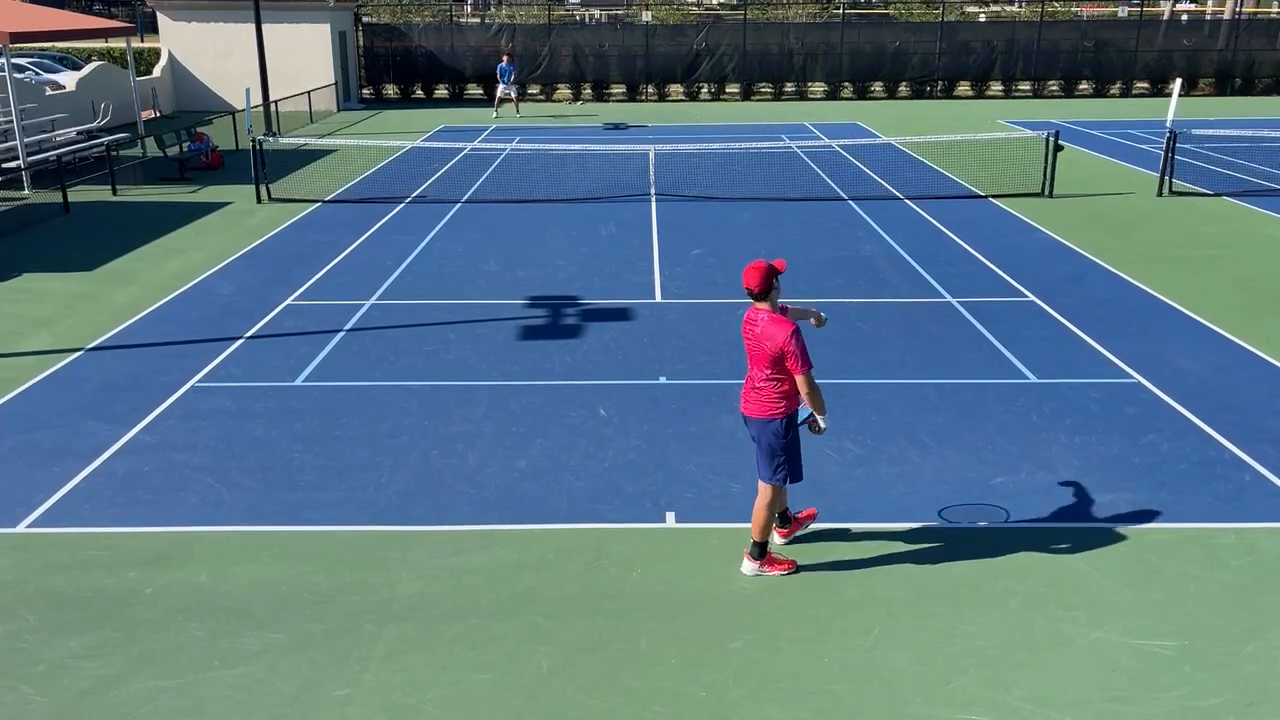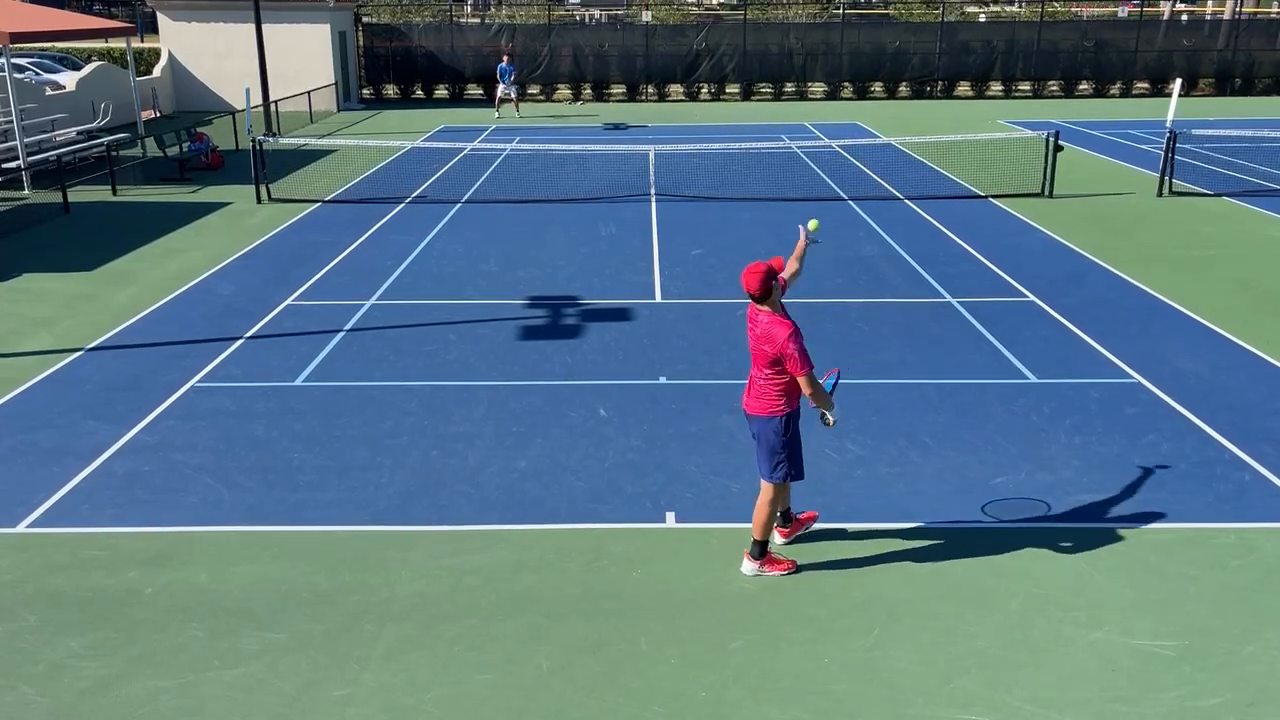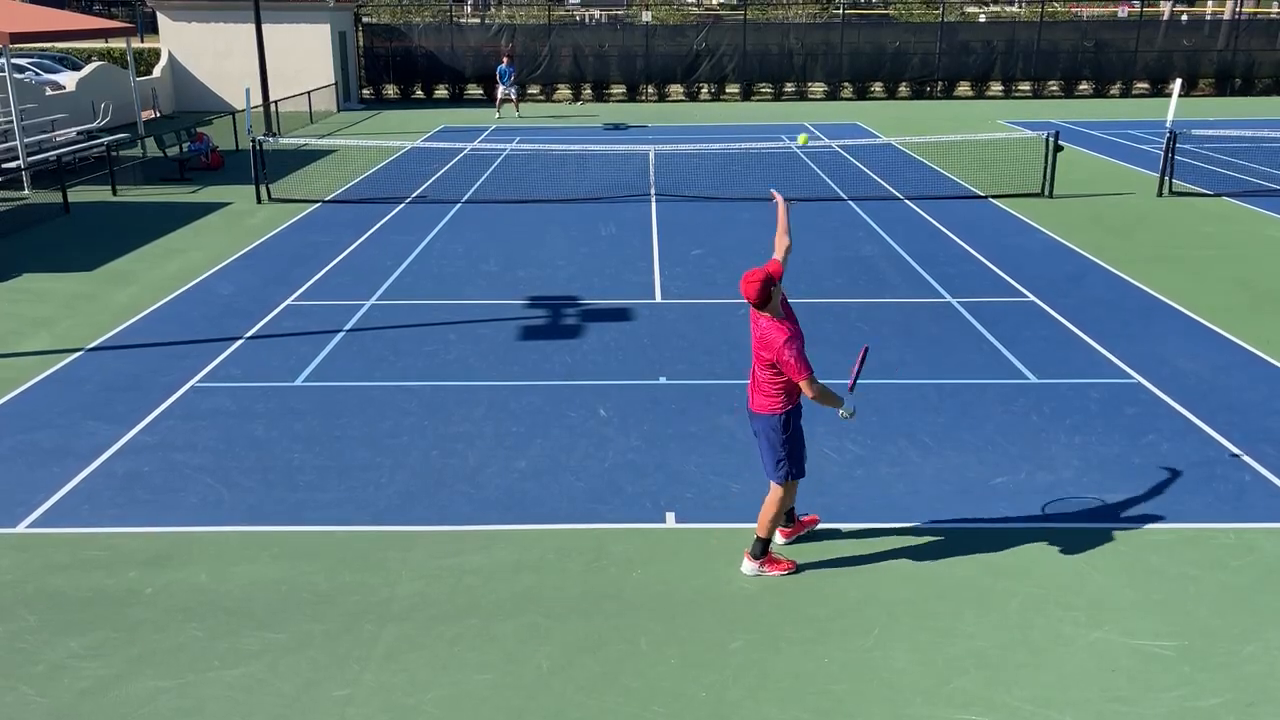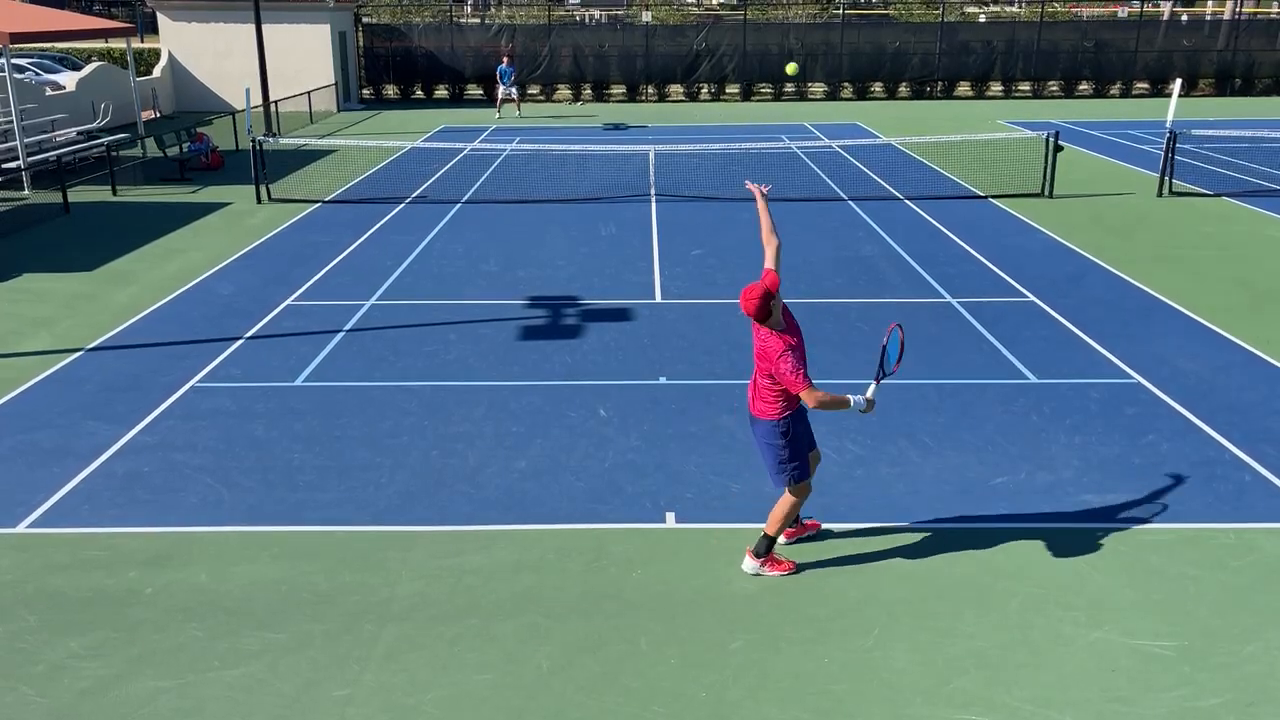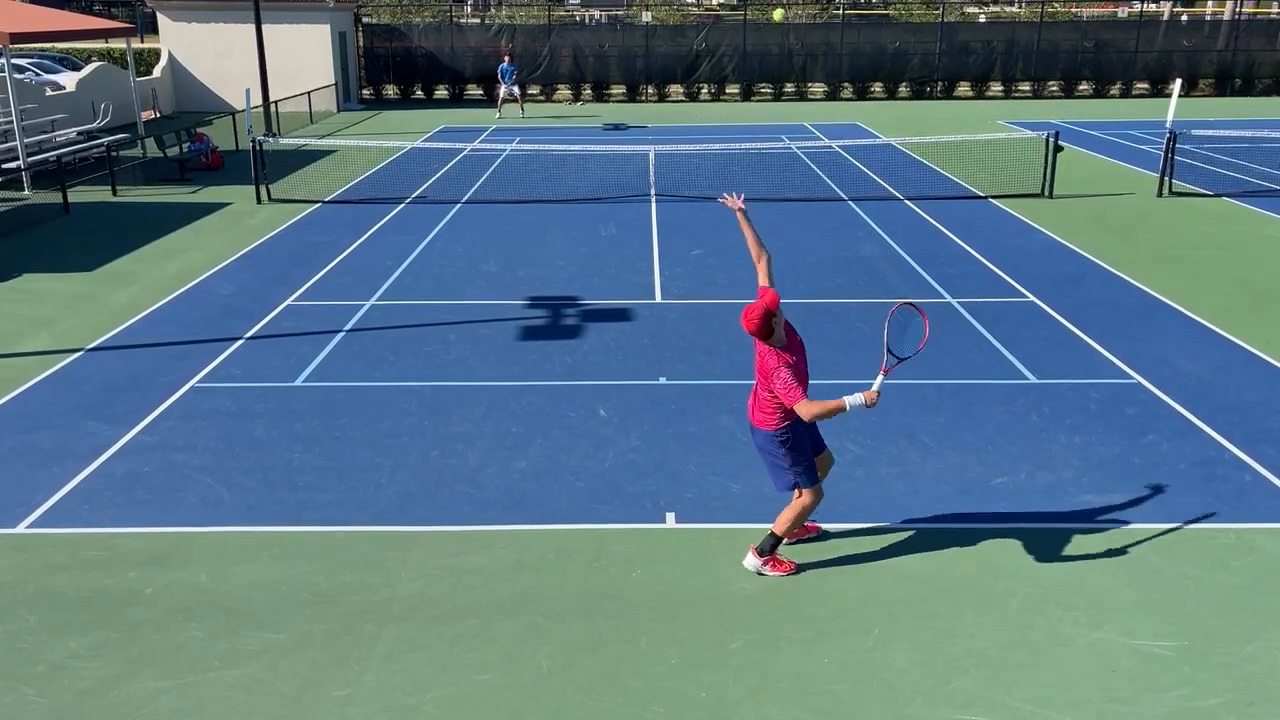
dt=0.1s
person 1, frame 1
left shoulder: (752, 315)
right shoulder: (788, 332)
left elbow: (783, 311)
right elbow: (806, 387)
left wrist: (810, 314)
right wrist: (821, 415)
left hip: (753, 407)
right hip: (774, 415)
left knee: (777, 475)
right knee: (770, 486)
left ankle: (784, 524)
right ankle: (756, 558)
person 1, frame 2
left shoulder: (757, 304)
right shoulder: (785, 333)
left elbow: (789, 272)
right elbow: (809, 388)
left wrist: (803, 244)
right wrist: (829, 409)
left hip: (757, 405)
right hip: (774, 414)
left knee: (785, 472)
right knee: (774, 486)
left ankle: (785, 523)
right ankle: (756, 558)
person 1, frame 3
left shoulder: (760, 299)
right shoulder: (783, 341)
left elbow: (783, 246)
right elbow: (811, 390)
left wrist: (781, 206)
right wrist: (842, 405)
left hip: (763, 404)
right hip: (776, 413)
left knee: (790, 471)
right knee: (782, 485)
left ankle: (788, 524)
right ankle: (757, 557)
person 1, frame 4
left shoulder: (767, 308)
right shoulder: (780, 351)
left elbow: (772, 245)
right elbow: (812, 398)
left wrist: (761, 201)
right wrist: (858, 402)
left hip: (780, 410)
right hip: (775, 420)
left knee: (809, 460)
right knee: (798, 490)
left ankle: (792, 525)
right ankle: (758, 557)
person 1, frame 5
left shoulder: (764, 317)
right shoulder: (779, 365)
left elbow: (761, 260)
right elbow: (807, 411)
left wrist: (741, 216)
right wrist: (856, 400)
left hip: (783, 419)
right hip: (777, 429)
left knee: (823, 462)
right knee: (810, 495)
left ankle: (792, 528)
right ankle: (761, 554)
